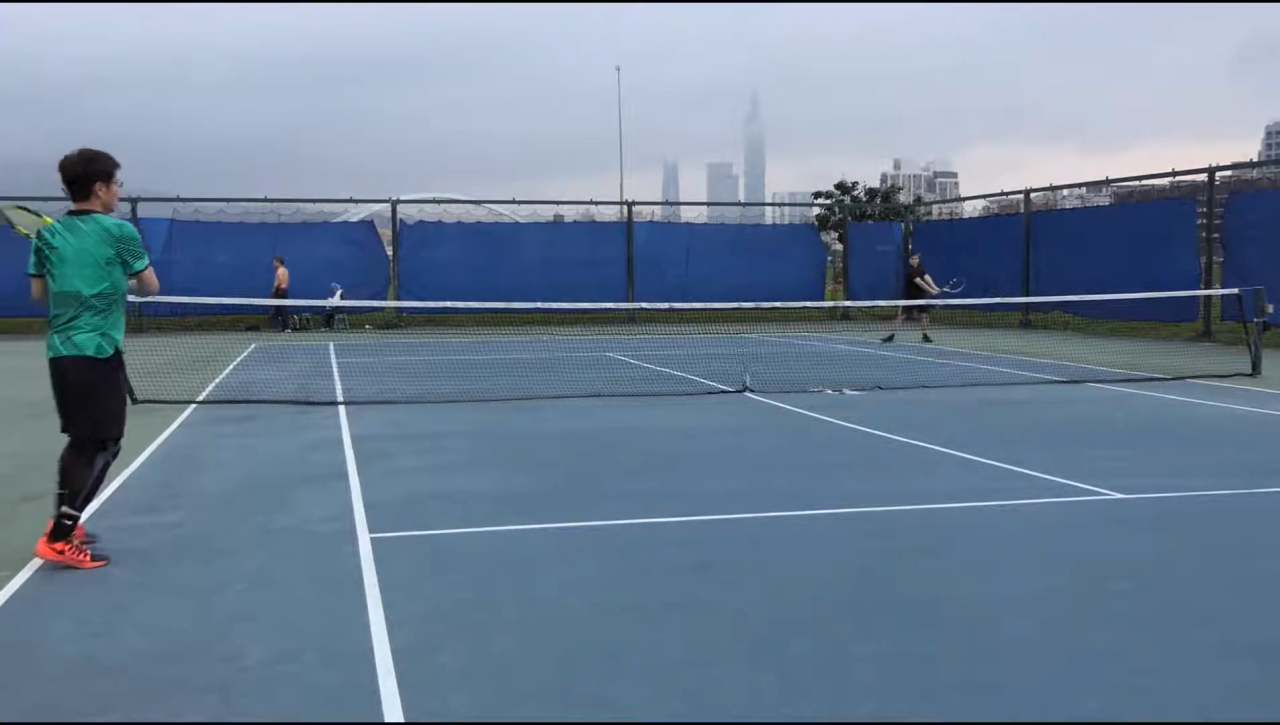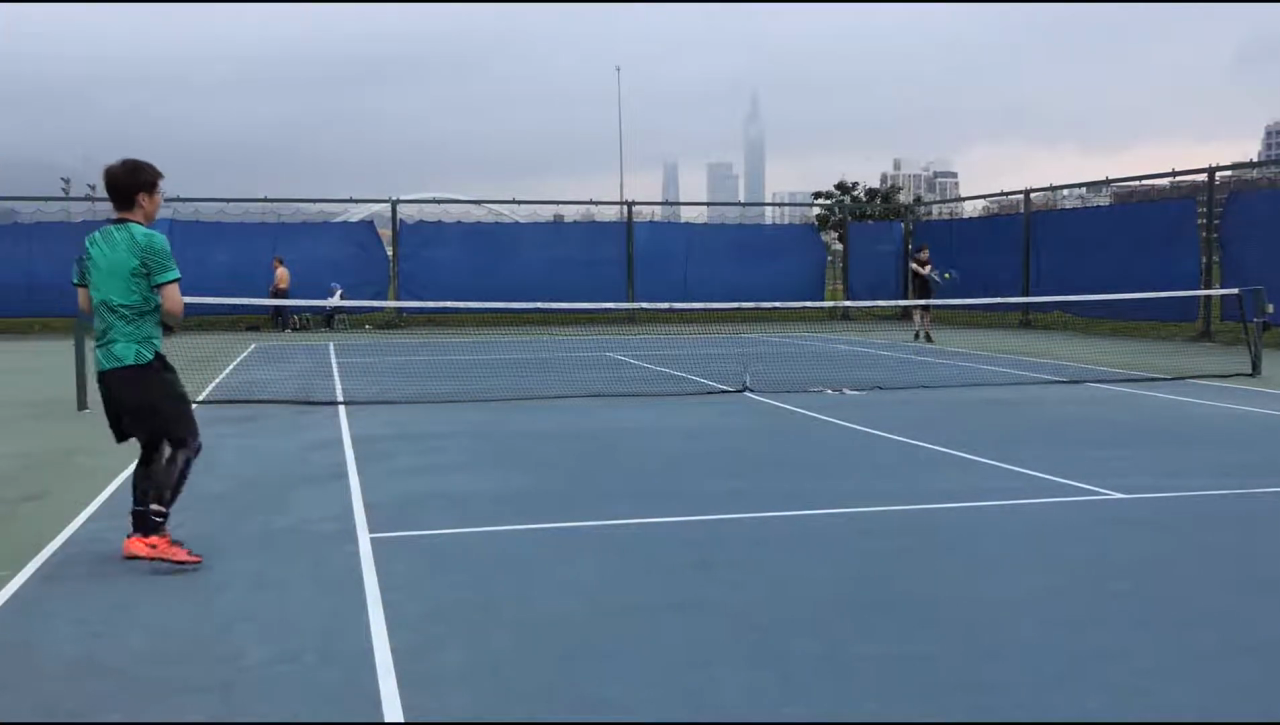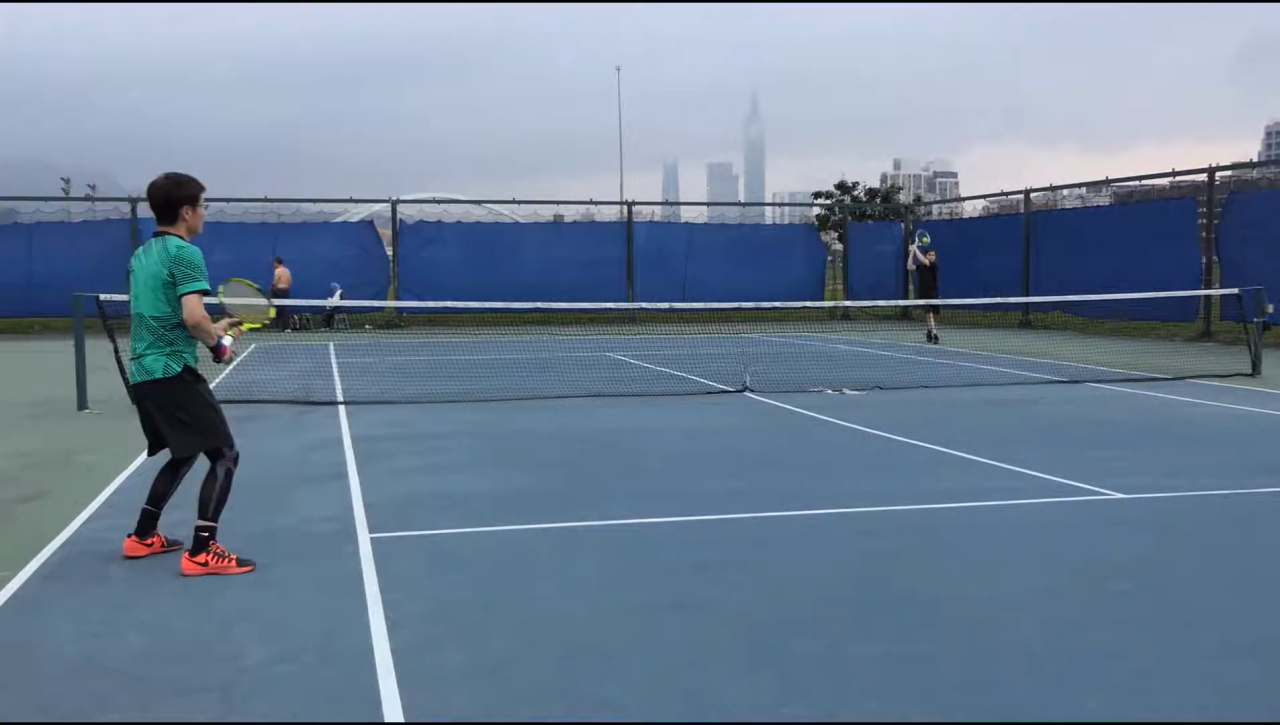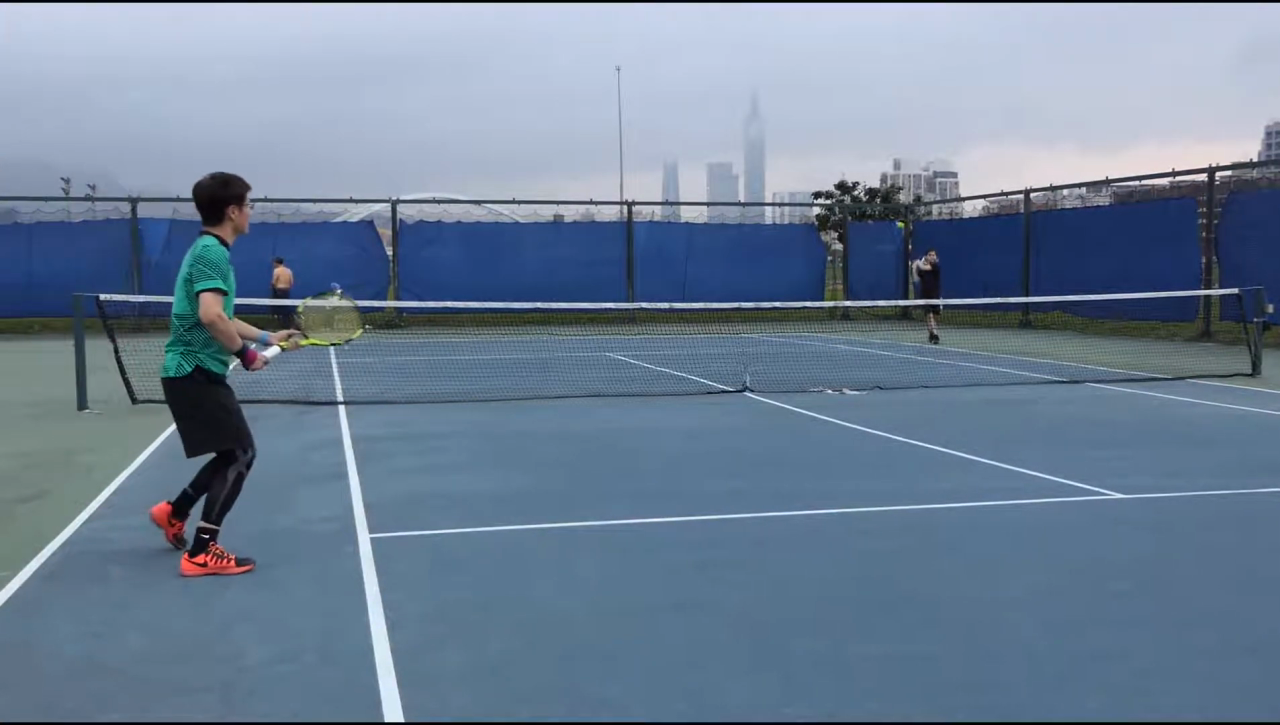
dt=0.2s
person 1, frame 1
left shoulder: (47, 234)
right shoulder: (119, 231)
left elbow: (38, 292)
right elbow: (151, 287)
left hip: (61, 353)
right hip: (98, 354)
left knee: (81, 439)
right knee: (104, 448)
left ankle: (65, 521)
right ankle: (60, 539)
person 1, frame 2
left shoulder: (91, 243)
right shoulder: (151, 243)
left elbow: (86, 305)
right elbow: (173, 308)
right wrist: (158, 316)
left hip: (108, 364)
right hip: (141, 361)
left knee: (152, 447)
right knee: (186, 443)
left ankle: (142, 534)
right ankle: (153, 535)
person 1, frame 3
left shoulder: (141, 255)
right shoulder: (185, 254)
right elbow: (194, 318)
left wrist: (214, 328)
right wrist: (218, 346)
left hip: (143, 374)
right hip: (173, 373)
left knee: (183, 456)
right knee: (224, 455)
left ankle: (143, 536)
right ankle: (202, 552)
person 1, frame 4
left shoulder: (200, 250)
right shoulder: (214, 254)
right elbow: (211, 317)
left wrist: (268, 337)
right wrist: (245, 353)
left hip: (189, 371)
right hip: (196, 372)
left knee: (232, 453)
right knee: (241, 456)
left ankle: (173, 512)
right ankle: (201, 553)
